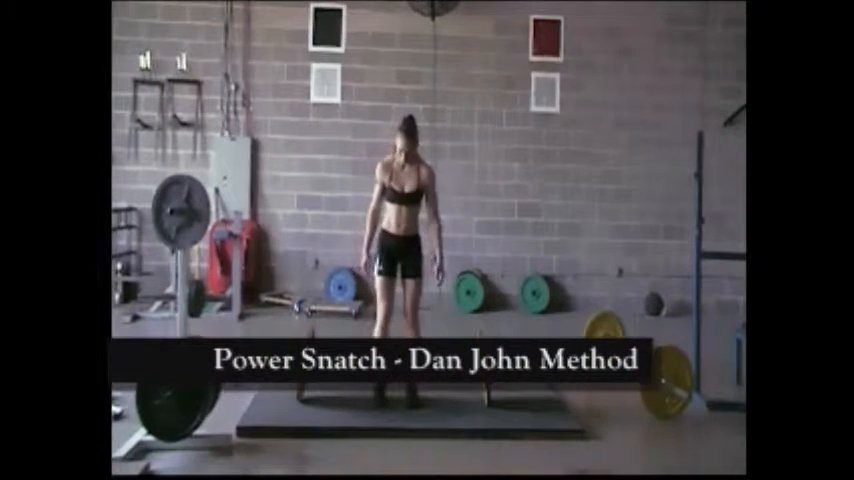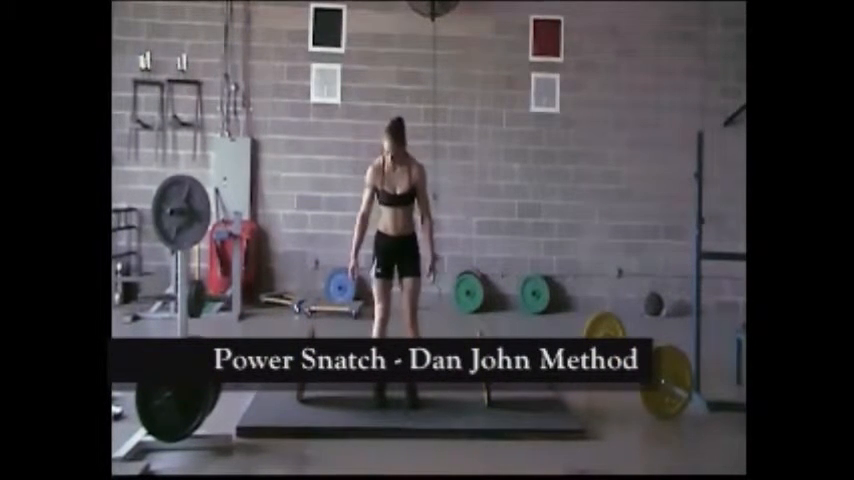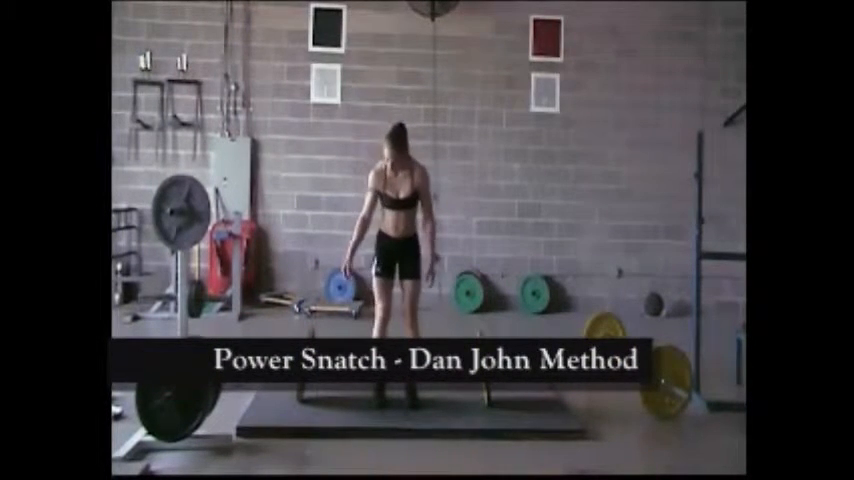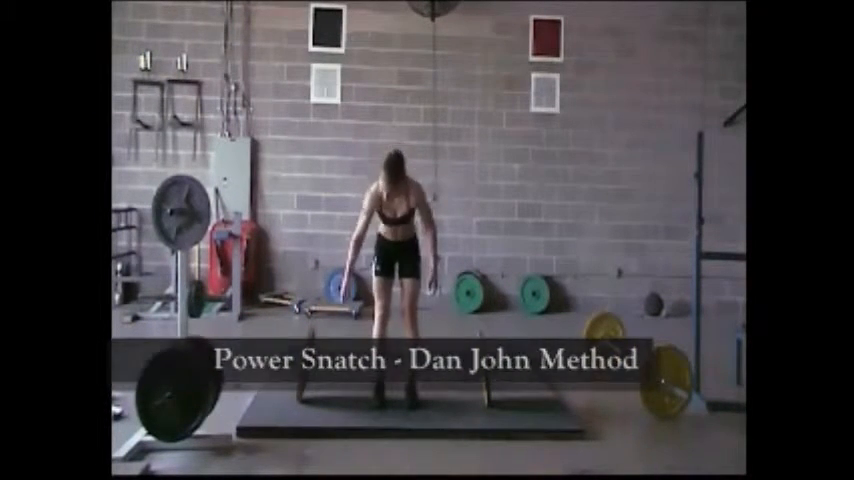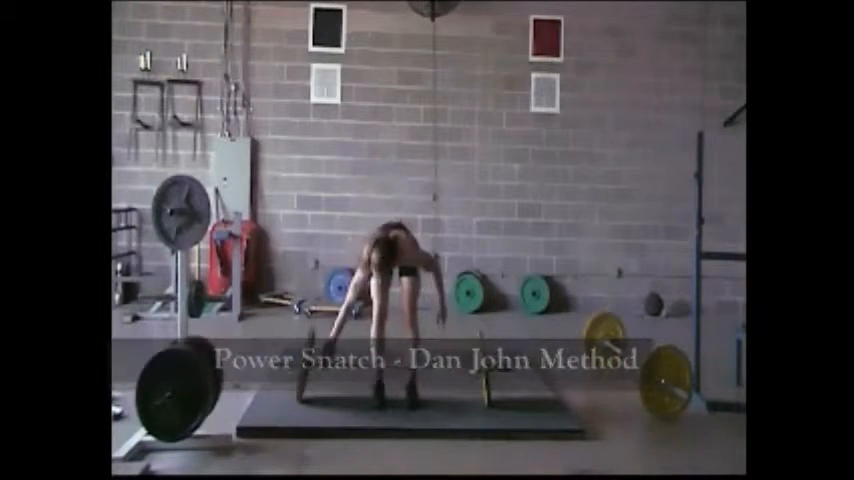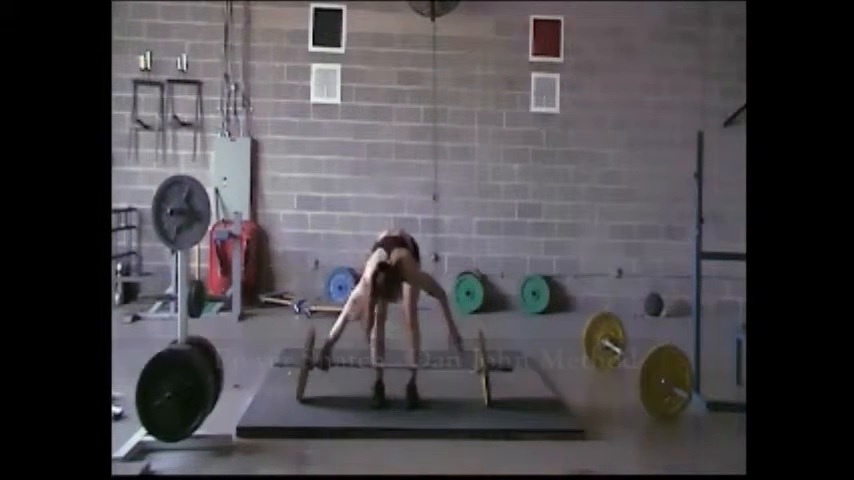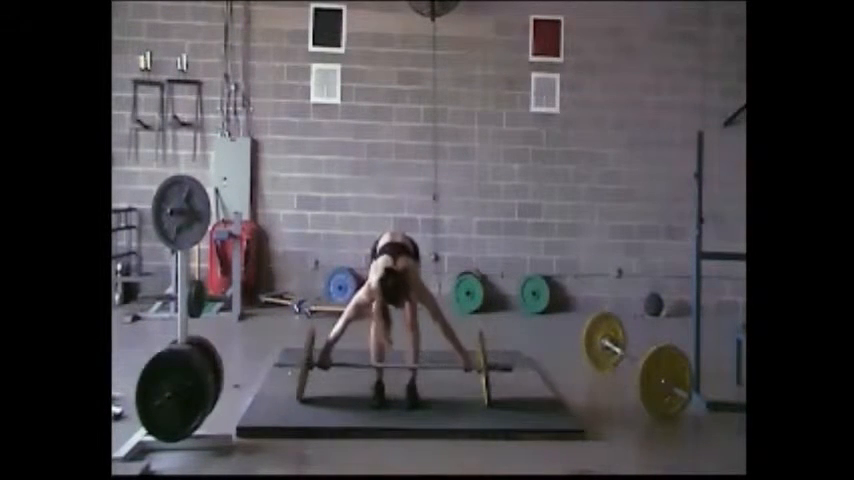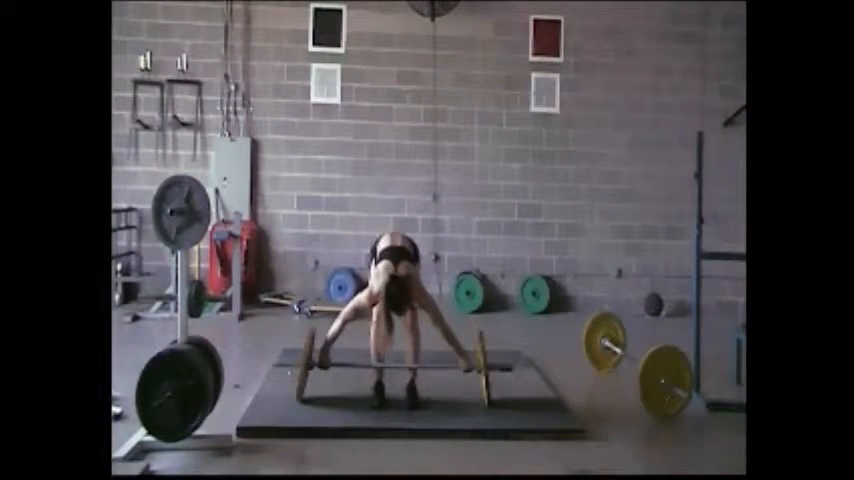
dt=0.3s
person 1, frame 1
left shoulder: (425, 172)
right shoulder: (383, 168)
left elbow: (433, 215)
right elbow: (374, 210)
left wrist: (439, 254)
right wrist: (365, 248)
left hip: (411, 245)
right hip: (386, 243)
left knee: (411, 316)
right knee: (383, 314)
left ankle: (411, 381)
right ankle: (379, 378)
person 1, frame 2
left shoulder: (417, 171)
right shoulder: (374, 171)
left elbow: (425, 214)
right elbow: (364, 214)
left wrist: (432, 253)
right wrist: (354, 253)
left hip: (408, 245)
right hip: (383, 244)
left knee: (410, 315)
right knee: (381, 314)
left ankle: (411, 380)
right ankle: (378, 378)
person 1, frame 3
left shoulder: (419, 174)
right shoulder: (376, 174)
left elbow: (428, 218)
right elbow: (365, 216)
left wrist: (432, 256)
right wrist: (350, 253)
left hip: (410, 246)
right hip: (384, 245)
left knee: (410, 316)
right knee: (382, 314)
left ankle: (411, 381)
right ankle: (378, 379)
person 1, frame 4
left shoulder: (415, 192)
right shoulder: (373, 194)
left elbow: (429, 227)
right elbow: (358, 236)
left wrist: (433, 265)
right wrist: (347, 275)
left hip: (409, 247)
right hip: (384, 246)
left knee: (410, 314)
right knee: (381, 312)
left ankle: (411, 379)
right ankle: (378, 378)
person 1, frame 5
left shoulder: (409, 252)
right shoulder: (368, 261)
left elbow: (434, 265)
right elbow: (348, 303)
left wrist: (442, 302)
right wrist: (332, 340)
left hip: (406, 262)
right hip: (382, 254)
left knee: (410, 317)
right knee: (378, 314)
left ankle: (412, 383)
right ankle: (379, 381)
person 1, frame 6
left shoulder: (410, 272)
right shoulder: (368, 280)
left elbow: (440, 294)
right elbow: (345, 315)
left wrist: (453, 329)
right wrist: (326, 349)
left hip: (408, 245)
left knee: (411, 318)
right knee: (378, 317)
left ankle: (412, 383)
right ankle: (378, 382)
person 1, frame 7
left shoulder: (414, 286)
right shoulder: (372, 287)
left elbow: (440, 321)
right elbow: (345, 319)
left wrist: (462, 354)
right wrist: (326, 351)
left knee: (411, 321)
right knee: (378, 320)
left ankle: (412, 383)
right ankle: (378, 383)
person 1, frame 8
left shoulder: (417, 292)
right shoulder: (374, 292)
left elbow: (441, 326)
right elbow: (342, 318)
left wrist: (462, 356)
right wrist: (324, 351)
left knee: (411, 322)
right knee: (377, 321)
left ankle: (412, 383)
right ankle: (378, 383)
